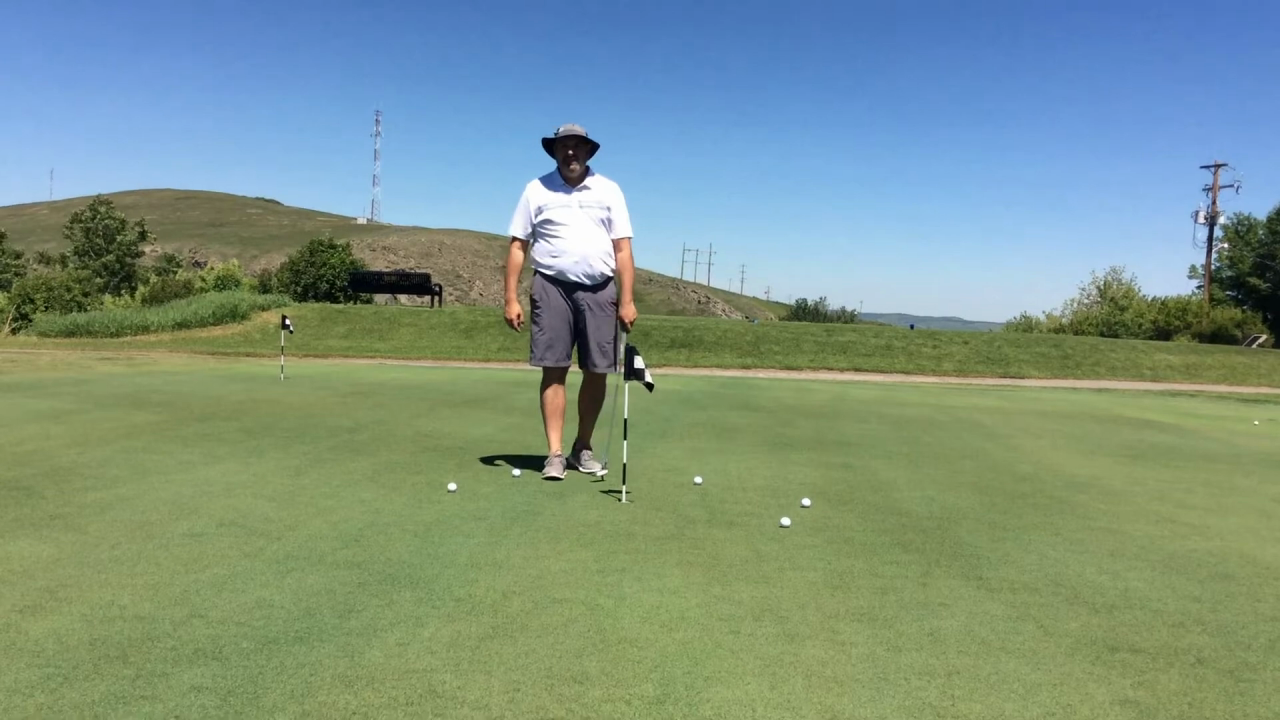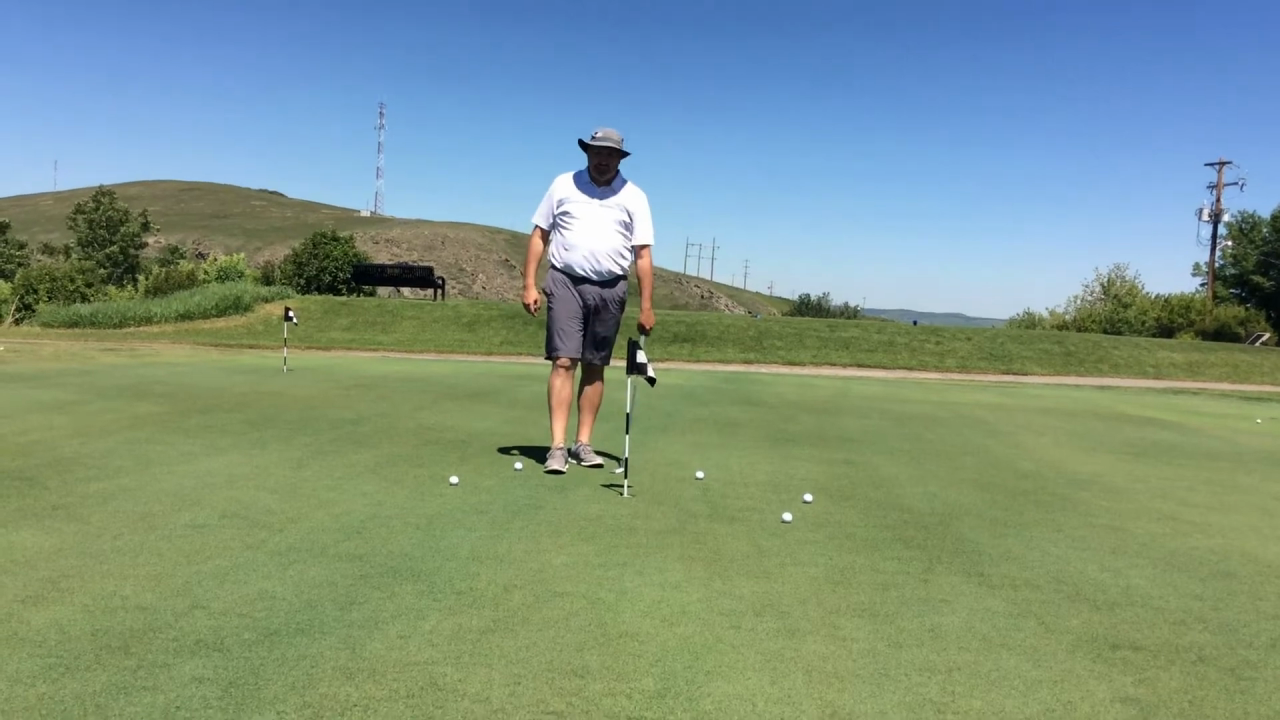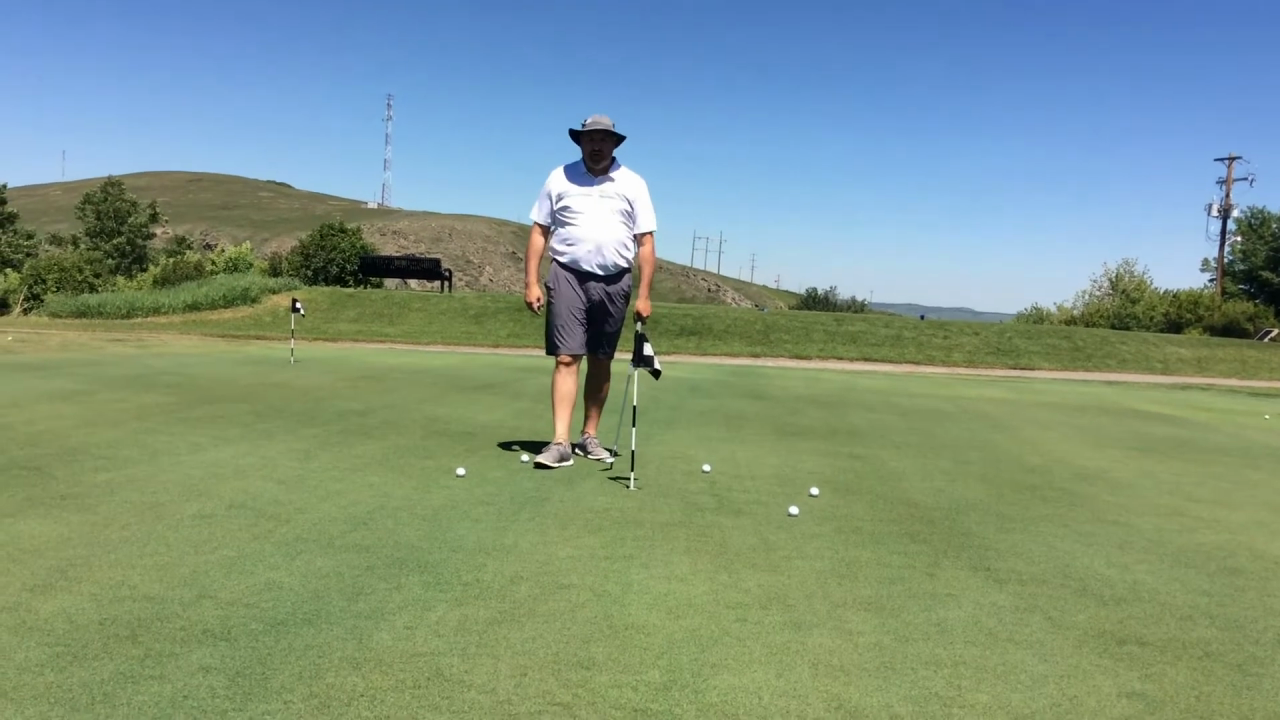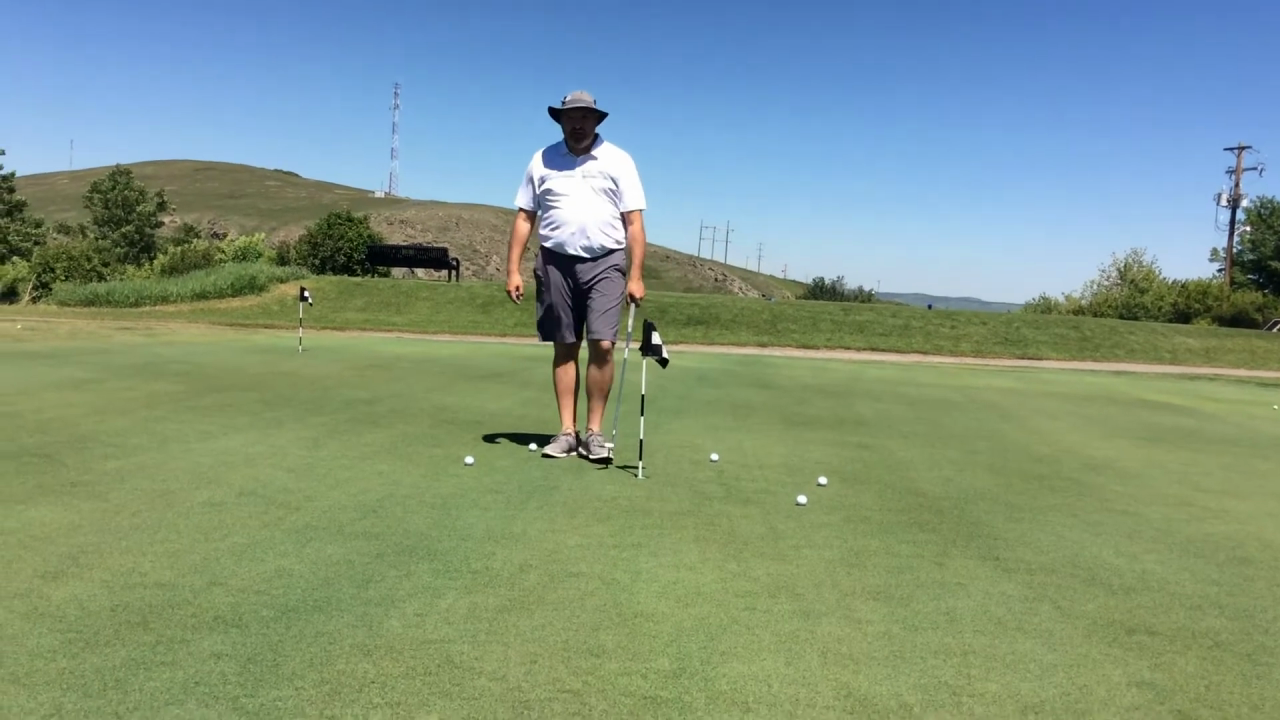
dt=0.7s
person 1, frame 1
left shoulder: (609, 190)
right shoulder: (536, 190)
left elbow: (623, 248)
right elbow: (517, 246)
left wrist: (627, 300)
right wrist: (511, 298)
left hip: (599, 291)
right hip: (552, 288)
left knee: (598, 372)
right knee: (554, 371)
left ankle: (582, 446)
right ankle: (555, 453)
person 1, frame 2
left shoulder: (634, 196)
right shoulder: (563, 185)
left elbow: (643, 255)
right elbow: (539, 236)
left wrist: (646, 307)
right wrist: (529, 284)
left hip: (609, 288)
right hip: (566, 283)
left knee: (594, 367)
right knee: (564, 362)
left ankle: (583, 443)
right ankle: (558, 446)
person 1, frame 3
left shoulder: (633, 183)
right shoulder: (559, 178)
left elbow: (645, 242)
right elbow: (539, 232)
left wrist: (644, 294)
right wrist: (532, 281)
left hip: (614, 282)
right hip: (568, 277)
left knee: (601, 361)
right knee: (566, 359)
left ankle: (589, 435)
right ankle: (561, 442)
person 1, frame 4
left shoulder: (619, 160)
right shoulder: (542, 160)
left elbow: (634, 222)
right elbow: (525, 217)
left wrist: (636, 275)
right wrist: (513, 269)
left hip: (605, 264)
right hip: (556, 263)
left knee: (602, 346)
right knee: (564, 349)
left ankle: (594, 433)
right ankle: (568, 432)
